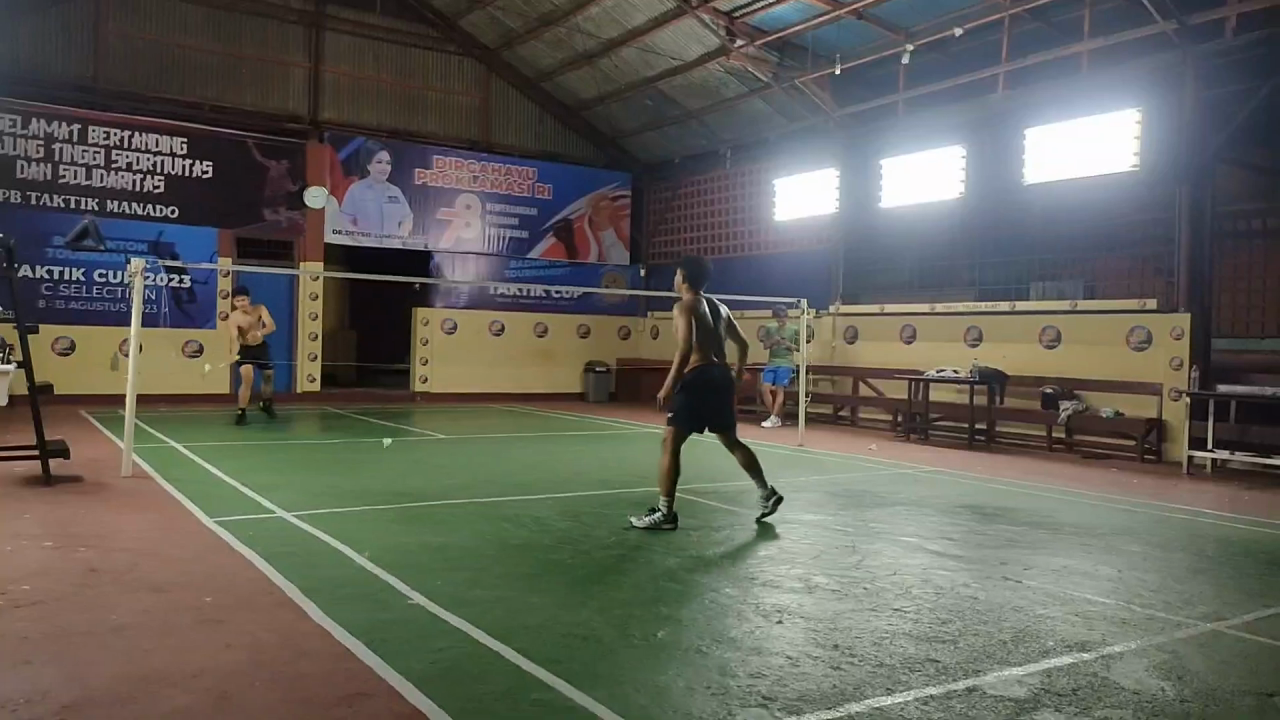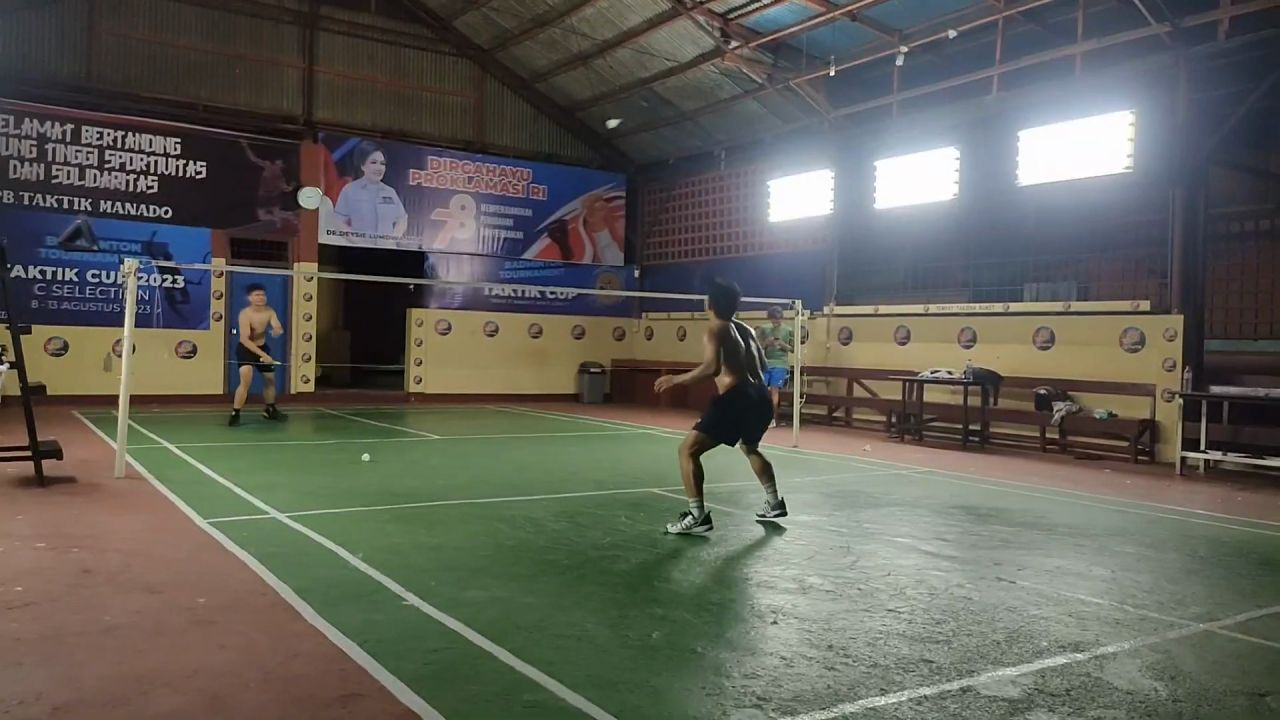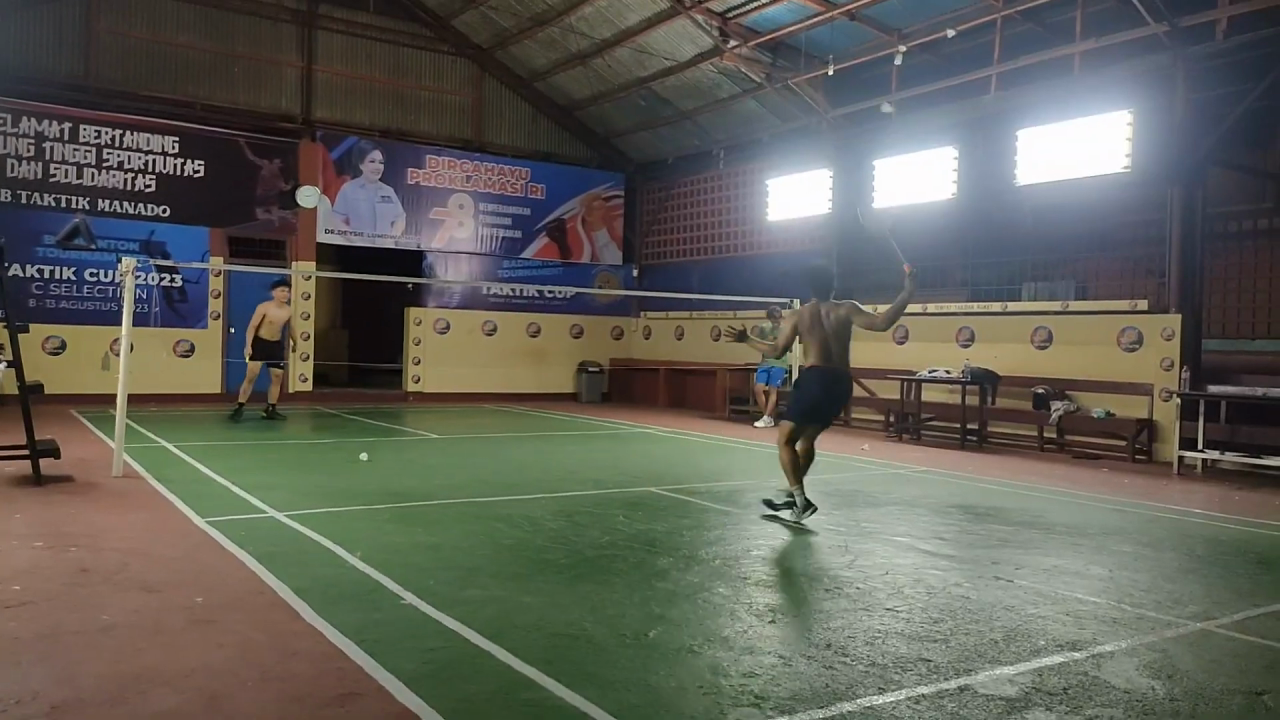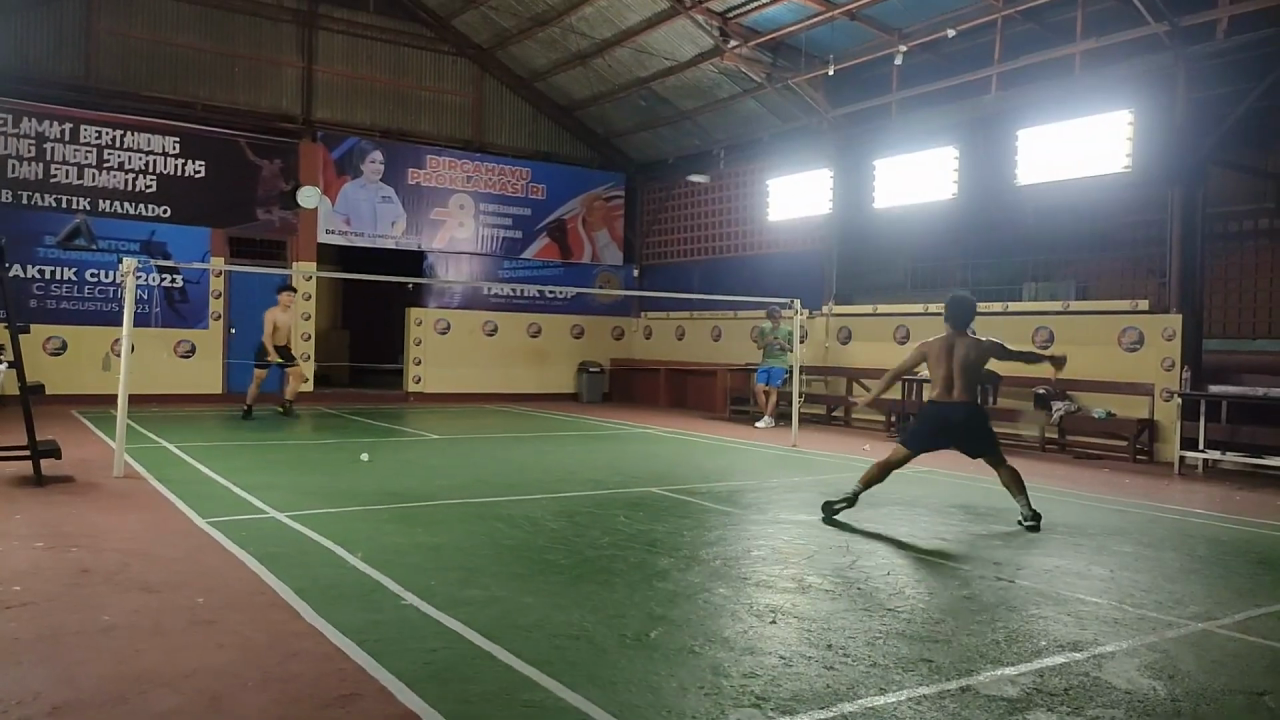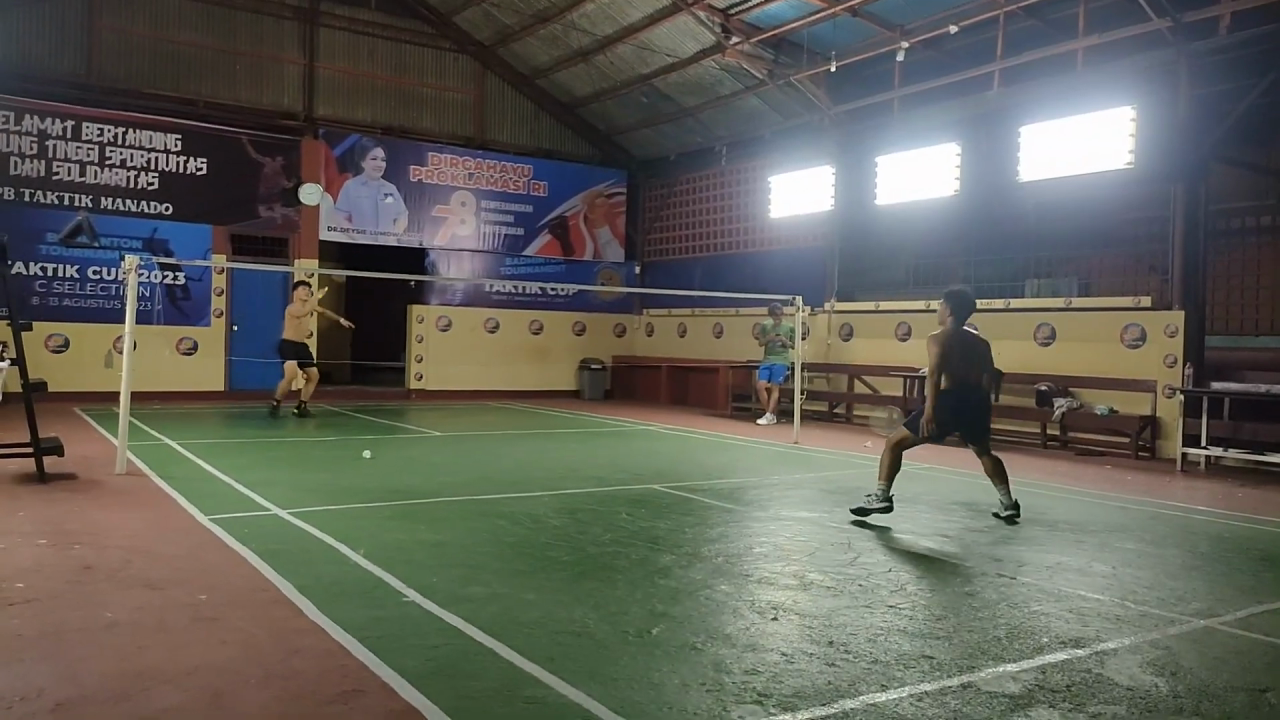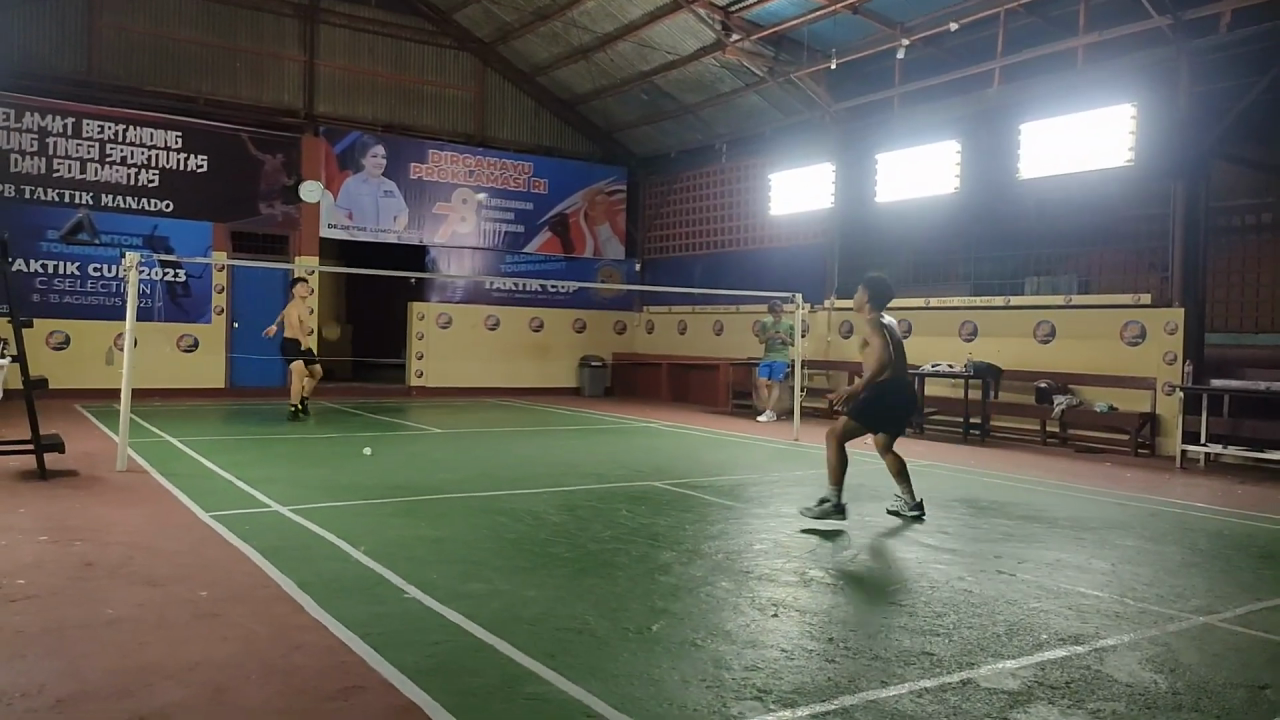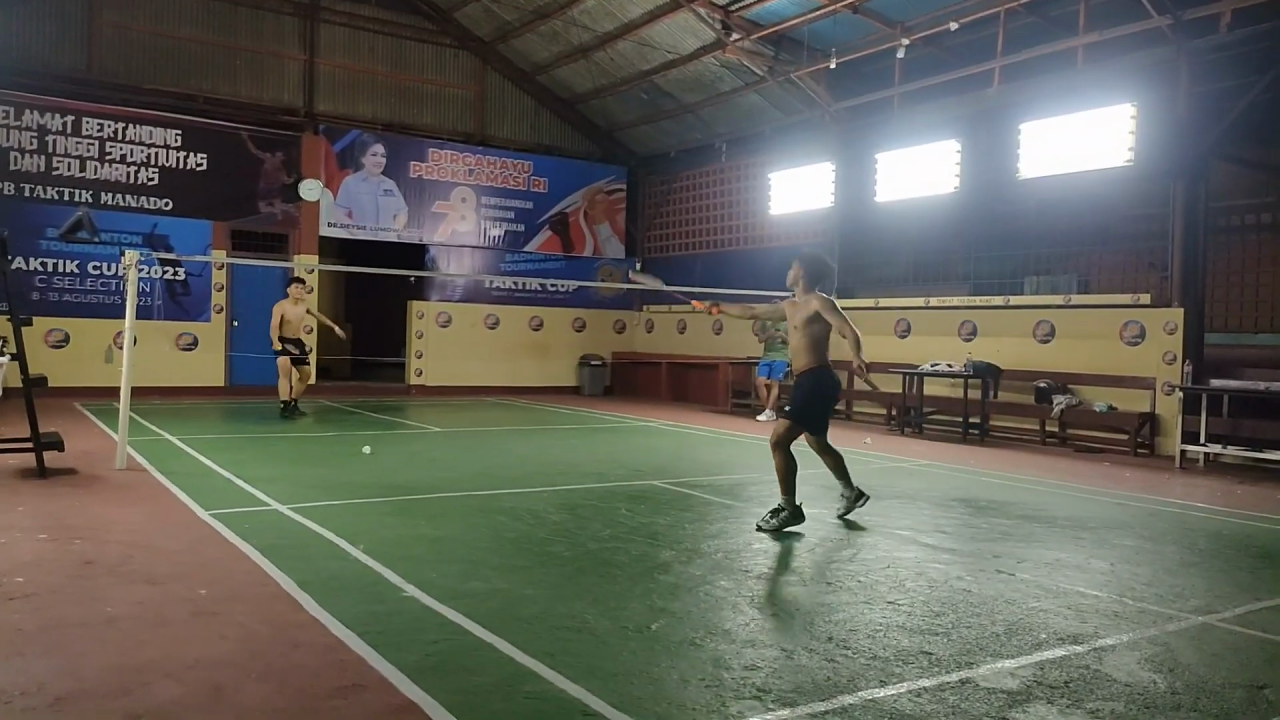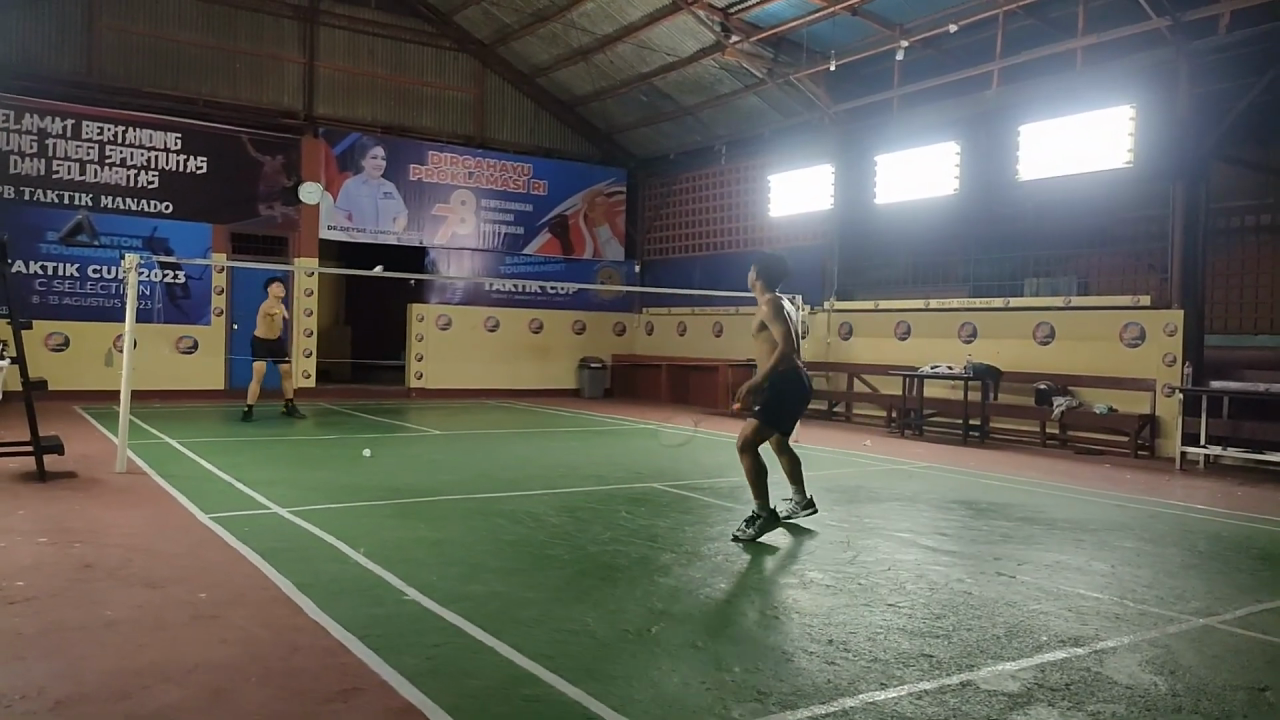
dt=0.4s
person 1, frame 1
left shoulder: (684, 307)
right shoulder: (718, 307)
left elbow: (686, 347)
right elbow: (742, 343)
left wrist: (669, 385)
right wrist: (738, 368)
left hip: (701, 380)
right hip: (722, 379)
left knee: (670, 443)
right knee: (732, 442)
left ankle: (664, 512)
right ankle: (768, 496)
person 1, frame 2
left shoulder: (714, 332)
right shoulder: (746, 331)
left elbow: (711, 368)
left wrist: (676, 380)
left hip: (737, 399)
right hip: (762, 401)
left knee: (688, 451)
right knee: (750, 449)
left ankle: (697, 515)
right ankle: (774, 501)
person 1, frame 3
left shoulder: (799, 316)
right shoulder: (847, 310)
left elbow: (777, 351)
right elbow: (882, 323)
left wrist: (747, 340)
right wrist: (907, 291)
left hip: (814, 380)
right hip: (841, 383)
left knee: (784, 439)
right knee: (806, 438)
left ankle: (799, 502)
right ankle: (790, 495)
person 1, frame 4
left shoulder: (929, 347)
right shoulder: (984, 347)
left elbow: (896, 372)
right elbow: (1022, 356)
left wrist: (869, 398)
right wrist: (1051, 358)
left hip: (936, 414)
right hip: (969, 416)
left knee: (893, 460)
right knee: (1000, 464)
left ankle: (850, 497)
right ankle: (1027, 513)
person 1, frame 5
left shoulder: (939, 339)
right shoulder: (980, 343)
left elbow: (934, 373)
right elbow: (989, 380)
left wrist: (929, 411)
left hip: (949, 401)
right hip: (976, 403)
left knee: (893, 443)
right knee: (984, 452)
left ankle: (881, 498)
right ankle: (1008, 503)
person 1, frame 6
left shoulder: (873, 321)
right shoulder: (887, 322)
left elbow: (885, 357)
left wrist: (856, 388)
right wrist: (857, 390)
left hip: (889, 392)
right hip: (902, 395)
left knee: (835, 435)
right knee: (884, 447)
left ankle: (833, 503)
right ankle: (909, 502)
person 1, frame 7
left shoulder: (820, 302)
right shoulder: (790, 307)
left elbow: (851, 333)
right elbow: (754, 311)
left wrist: (857, 357)
right wrist: (720, 307)
left hip: (816, 382)
right hip: (809, 383)
left knee: (779, 441)
right knee: (819, 445)
left ankle: (788, 508)
right ankle: (850, 493)
person 1, frame 8
left shoulder: (770, 304)
right shoulder: (781, 304)
left elbow: (787, 347)
left wrist: (757, 381)
right wrist: (756, 385)
left hip: (785, 384)
right hip: (792, 383)
left knee: (745, 444)
right knee: (778, 442)
left ankle: (763, 515)
right ankle: (801, 501)
